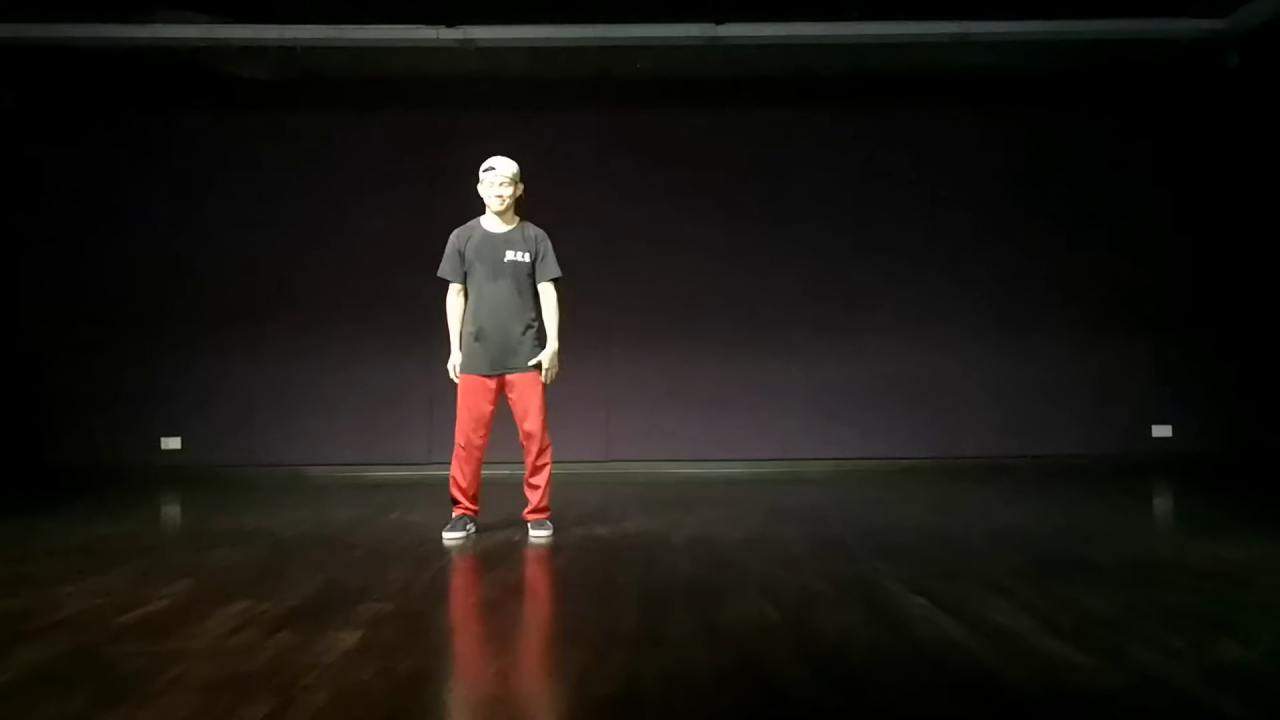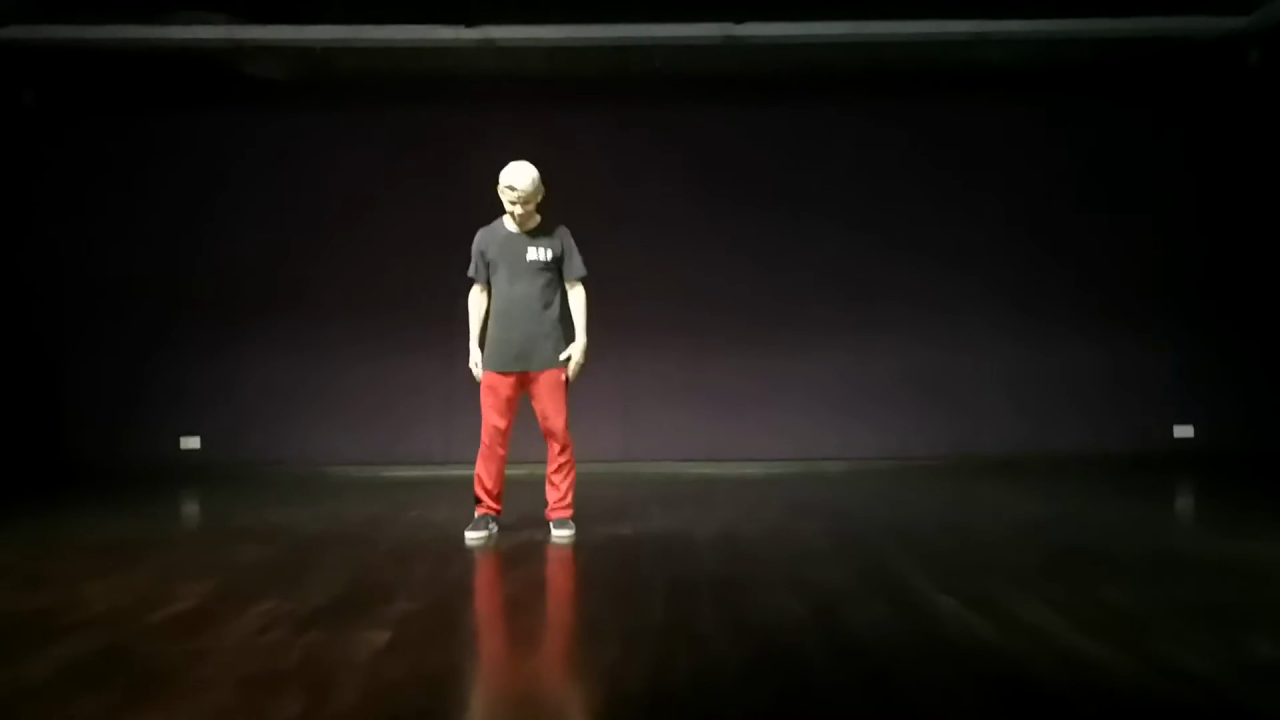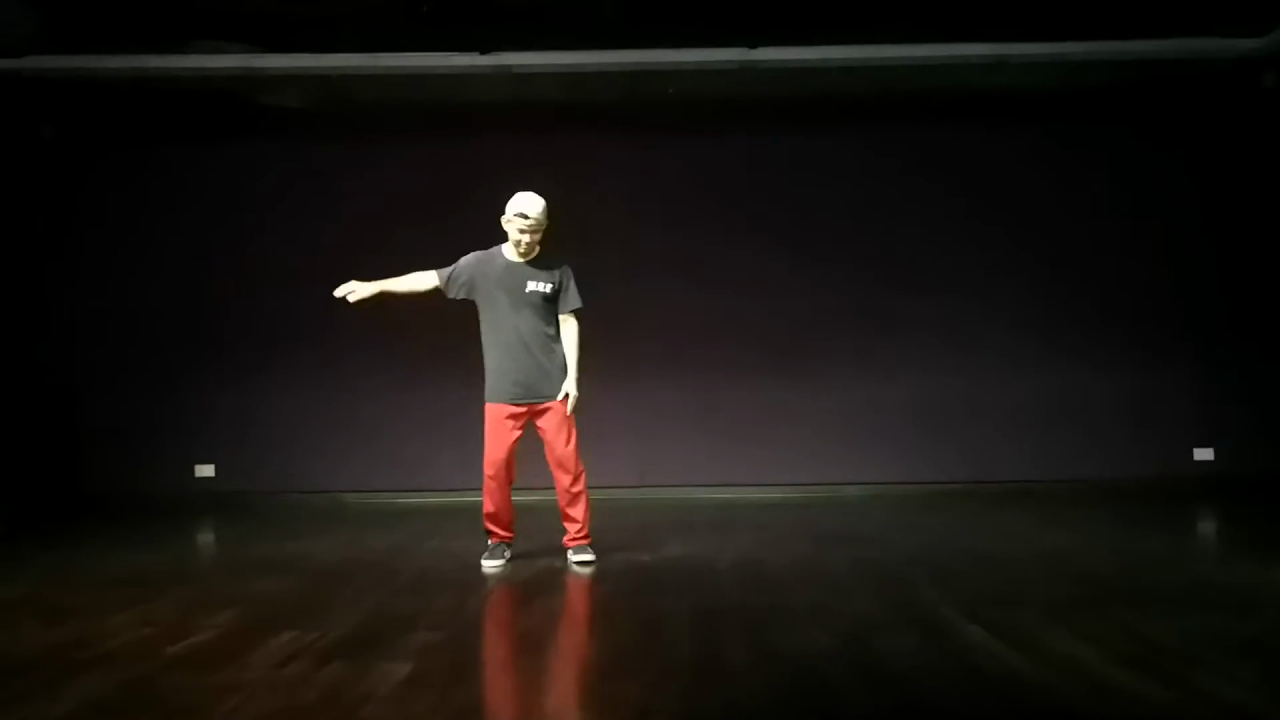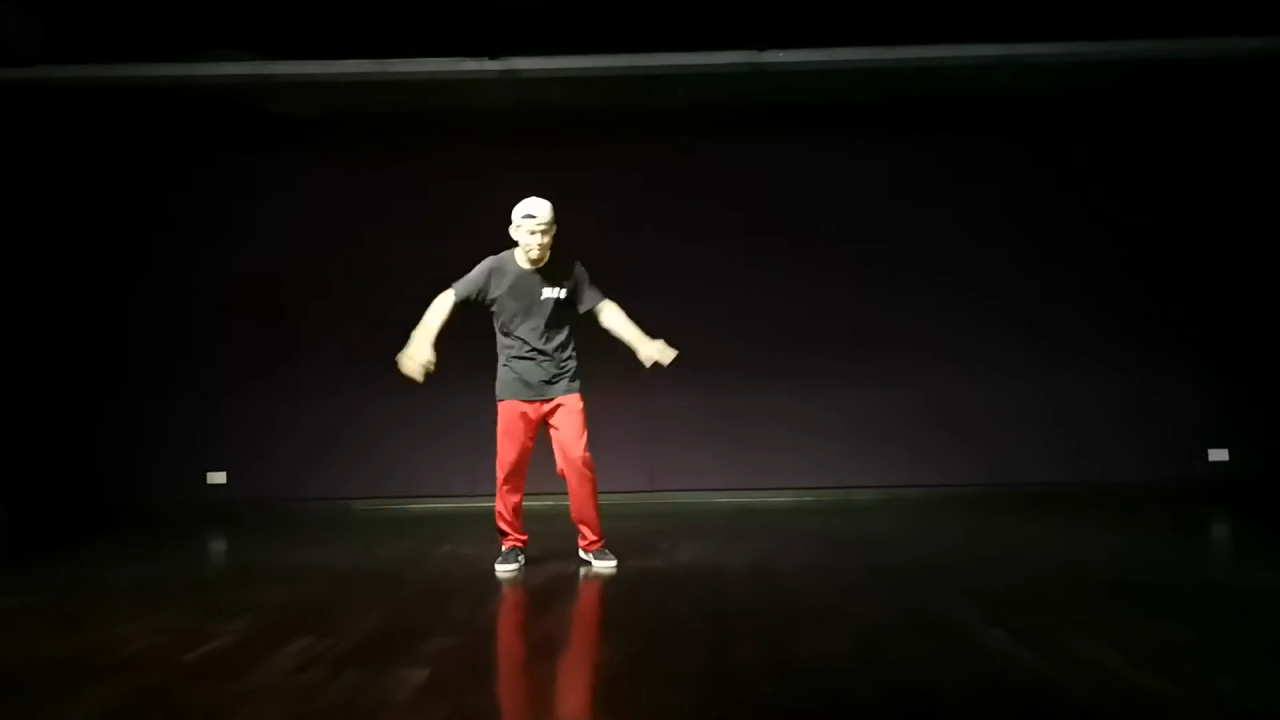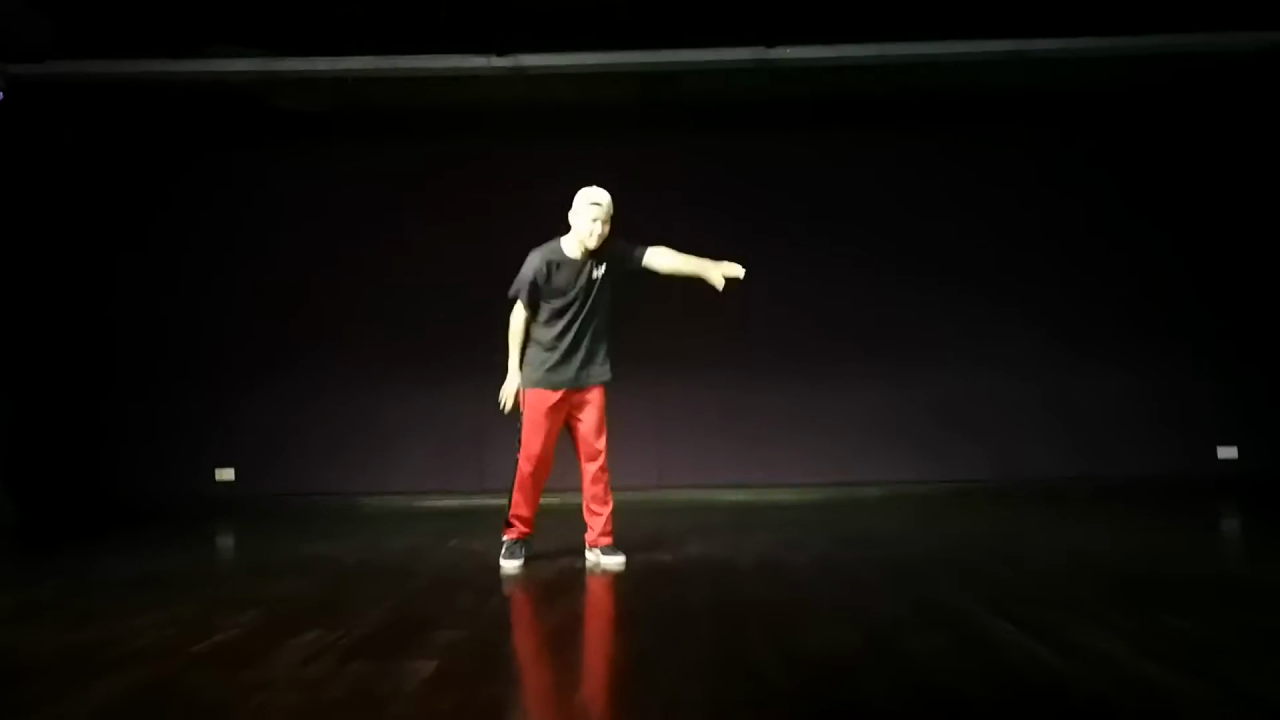
dt=1s
person 1, frame 1
left shoulder: (534, 237)
right shoulder: (463, 237)
left elbow: (547, 291)
right elbow: (455, 293)
left wrist: (552, 343)
right wrist: (454, 347)
left hip: (525, 356)
right hip: (476, 356)
left knee: (535, 436)
right knee: (468, 438)
left ankle: (538, 513)
right ankle: (464, 512)
person 1, frame 2
left shoulder: (558, 236)
right shoulder: (487, 237)
left elbow: (574, 287)
right elbow: (478, 291)
left wrist: (581, 338)
right wrist: (473, 344)
left hip: (548, 355)
right hip: (498, 355)
left knee: (557, 434)
right knee: (493, 435)
left ankle: (561, 511)
right ankle: (487, 510)
person 1, frame 3
left shoulder: (557, 269)
right shoulder: (480, 264)
left elbow: (568, 322)
right elbow: (430, 280)
left wrist: (572, 375)
right wrist: (375, 286)
left hip: (551, 386)
right hip: (503, 389)
left knee: (567, 462)
right knee: (496, 466)
left ankle: (577, 539)
right ankle: (499, 539)
person 1, frame 4
left shoulder: (569, 269)
right shoulder: (495, 269)
left elbow: (603, 308)
right elbow: (448, 298)
left wrist: (642, 343)
right wrist: (422, 340)
left hip: (562, 385)
right hip: (516, 385)
left knee: (577, 463)
right knee: (510, 468)
left ankle: (592, 542)
right ankle: (512, 543)
person 1, frame 5
left shoulder: (610, 254)
right shoulder: (543, 260)
left elbow: (656, 256)
right elbow: (520, 313)
left wrist: (707, 267)
right wrist: (513, 369)
left hip: (589, 378)
right hip: (544, 377)
left knee: (595, 459)
right knee: (533, 459)
left ankle: (599, 540)
right ankle: (516, 535)
